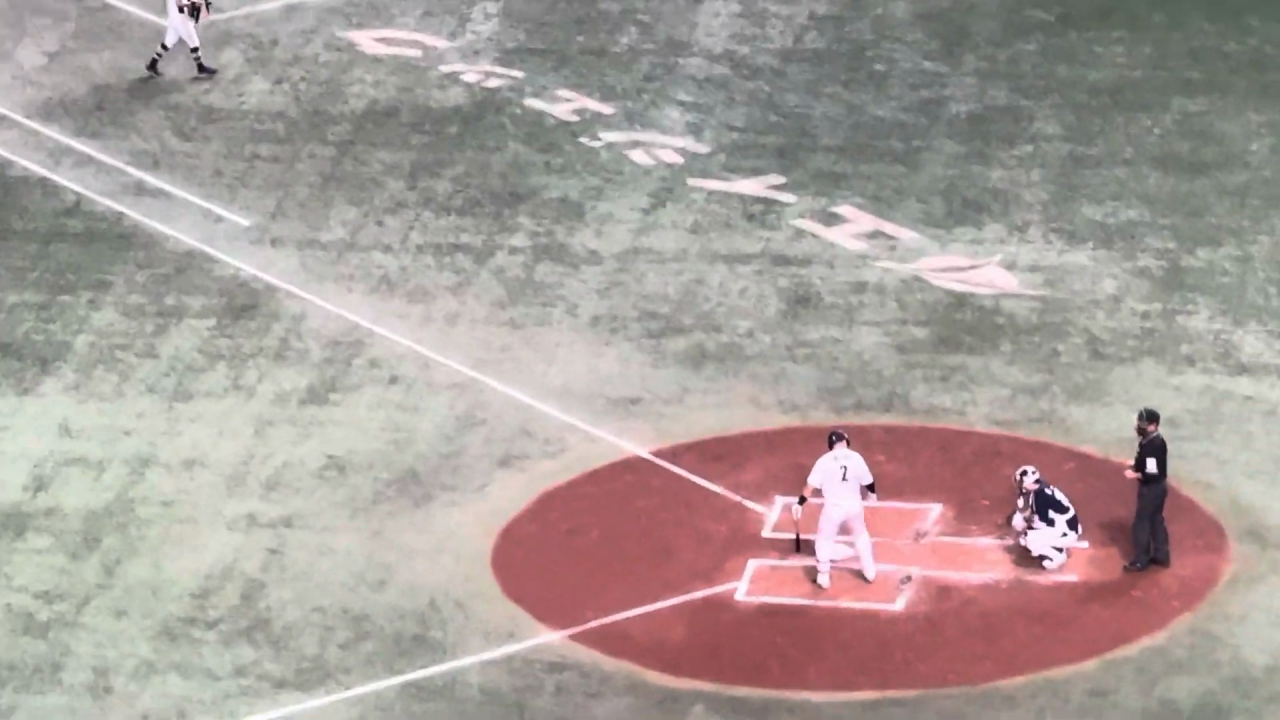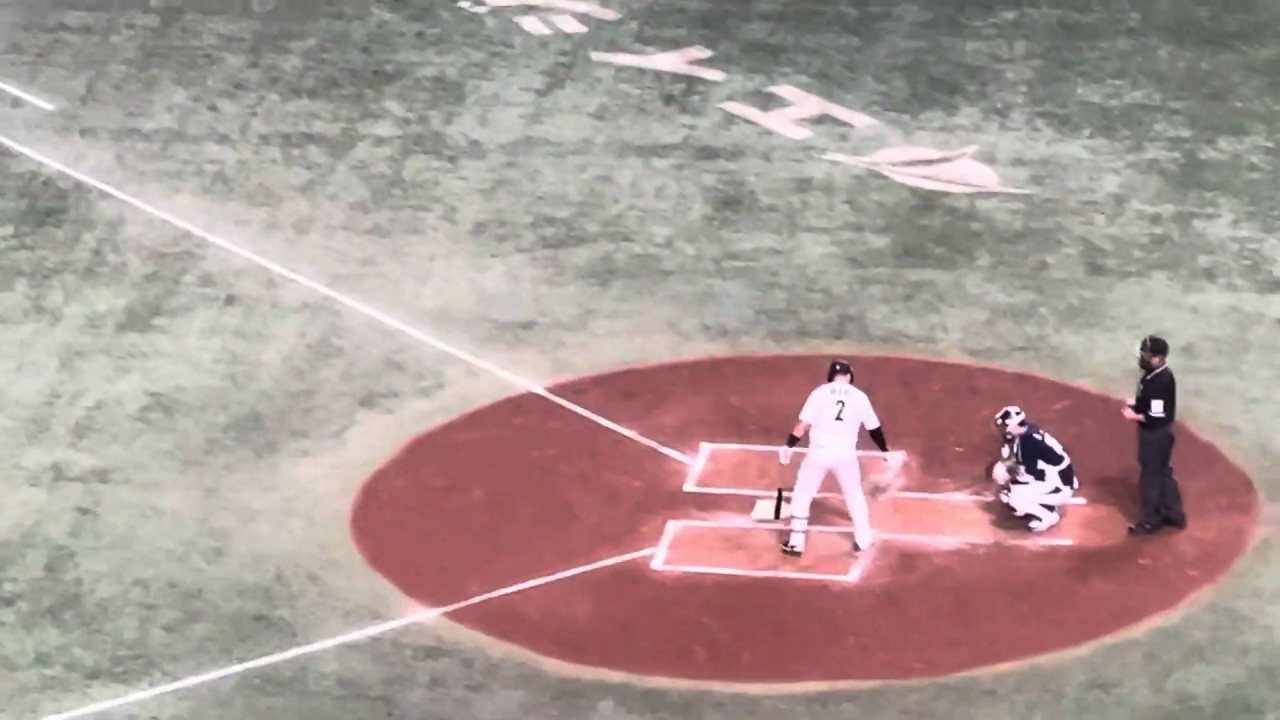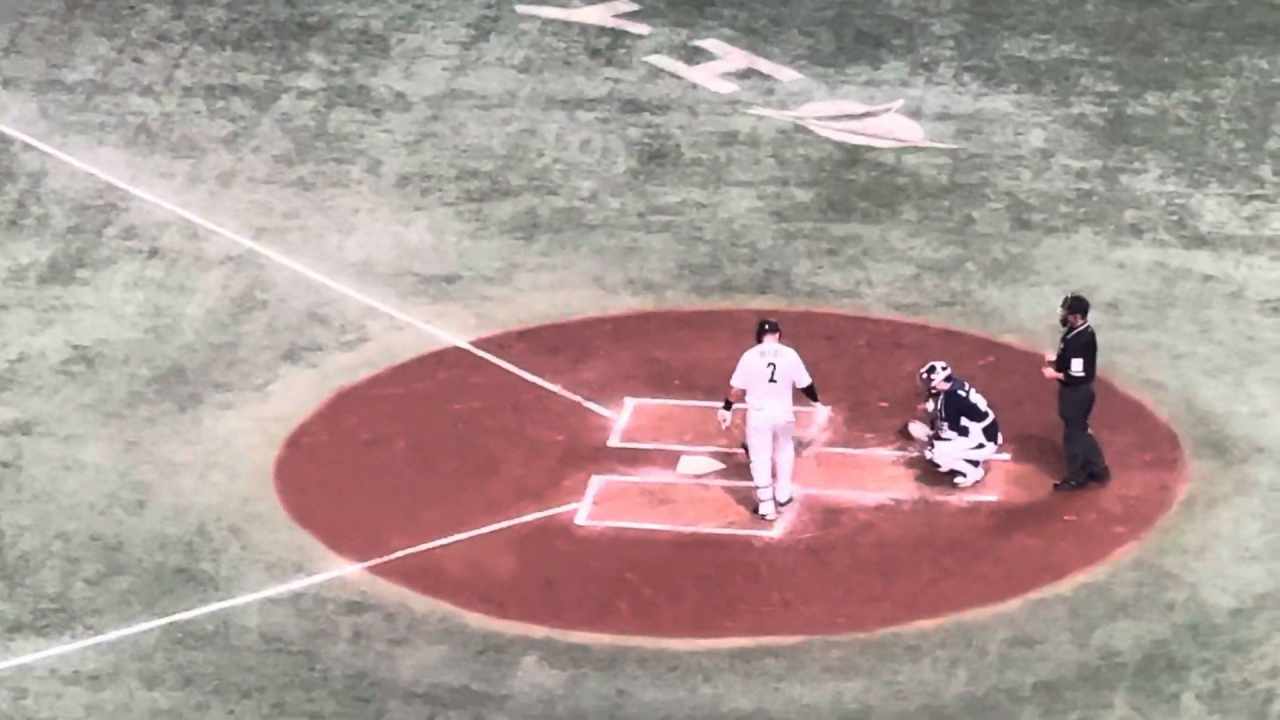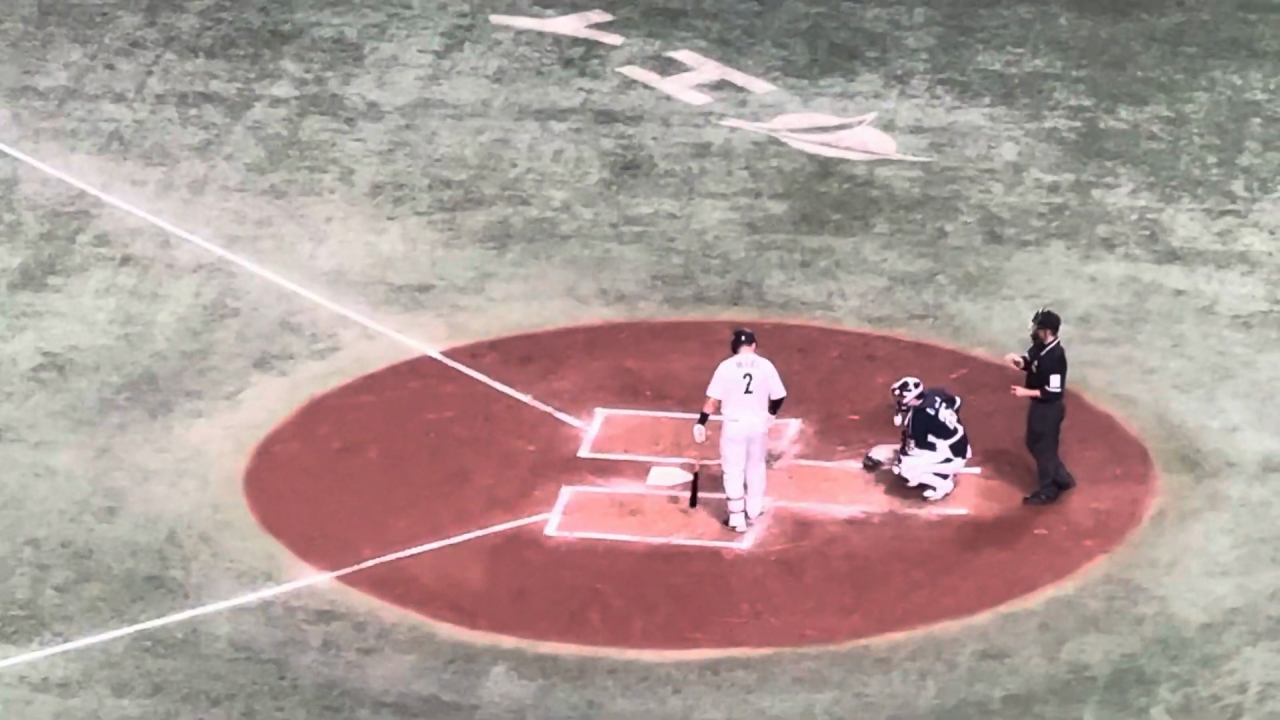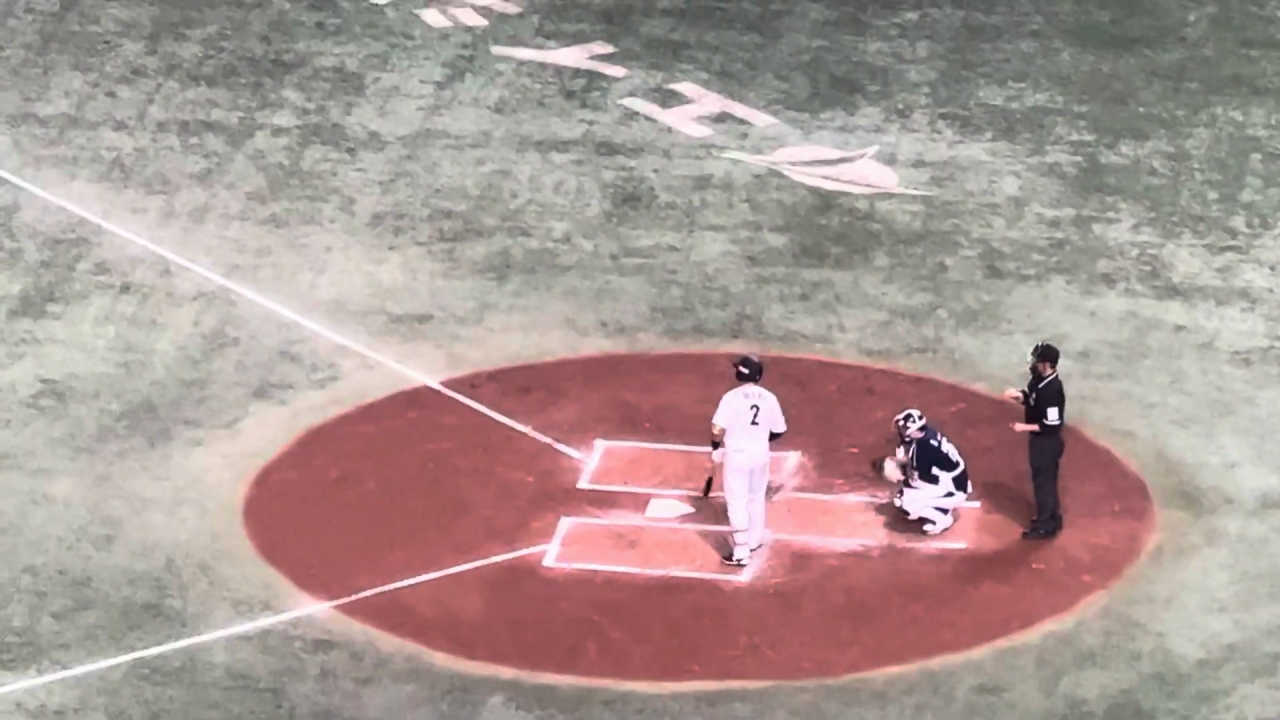
dt=0.5s
person 1, frame 1
left shoulder: (824, 461)
right shoulder: (856, 457)
left elbow: (810, 486)
right elbow: (868, 481)
left wrist: (799, 504)
right wrist: (871, 493)
left hip: (833, 508)
right hip: (854, 506)
left knee: (824, 542)
right knee: (860, 535)
person 1, frame 2
left shoulder: (820, 393)
right shoulder: (859, 396)
left elbow: (804, 423)
right elbow: (874, 427)
left wrist: (789, 445)
right wrist: (884, 450)
left hip: (819, 452)
right hip: (845, 454)
left knee: (802, 493)
right knee: (854, 494)
left ankle: (796, 542)
right ankle: (863, 540)
person 1, frame 3
left shoulder: (750, 356)
right shoulder: (790, 354)
left elbow: (736, 389)
right elbow: (805, 383)
left wrist: (726, 409)
right wrist: (816, 402)
left hip: (758, 414)
right hip: (783, 413)
left knee: (760, 460)
right knee: (784, 450)
left ankle: (767, 507)
right ankle: (783, 495)
person 1, frame 4
left shoulder: (726, 366)
right shoulder: (766, 366)
left elbow: (713, 400)
right elbow: (779, 396)
left wrist: (701, 423)
right wrist: (771, 414)
left hip: (733, 425)
right hip: (758, 424)
left knee: (733, 472)
right knee: (756, 466)
left ankle: (737, 519)
right ankle: (753, 510)
person 1, frame 5
left shoulder: (731, 397)
right shoulder: (770, 398)
left elbow: (717, 430)
right elbow: (779, 430)
left wrist: (716, 449)
left hip: (737, 456)
right hip: (760, 455)
left knee: (737, 503)
right knee: (756, 499)
left ankle: (741, 553)
right ankle: (753, 542)
person 2, frame 1
left shoulder: (1151, 445)
right shoulder: (1156, 440)
left elbow: (1151, 473)
left wrist: (1134, 474)
right wrist: (1136, 464)
left hip: (1151, 489)
right hip: (1156, 487)
left knee: (1141, 523)
right knee: (1156, 521)
person 2, frame 2
left shoulder: (1157, 382)
right shoulder: (1162, 374)
left elbow: (1155, 417)
left wrist: (1134, 416)
right wrist: (1137, 403)
left hip: (1154, 434)
right hip: (1161, 432)
left knee: (1150, 477)
right knee: (1163, 473)
left ankle: (1150, 521)
right ankle: (1175, 515)
person 2, frame 3
left shoulder: (1077, 340)
right shoulder: (1083, 332)
left elbow: (1075, 376)
left wrist: (1054, 374)
right wrist: (1058, 358)
left hip: (1076, 392)
right hip: (1081, 390)
left knee: (1073, 434)
right knee: (1081, 431)
left ankle: (1076, 477)
right ankle: (1098, 469)
person 2, frame 4
left shoulder: (1054, 357)
right shoulder: (1040, 345)
left elbow: (1053, 392)
right elbow: (1028, 362)
left wrist: (1026, 392)
right wrist: (1018, 360)
left hip: (1048, 409)
right hip: (1040, 406)
left knee: (1045, 449)
right knee: (1034, 443)
left ankle: (1047, 491)
right ankle: (1061, 479)
person 2, frame 5
left shoulder: (1051, 390)
right shoulder: (1039, 379)
left elbow: (1051, 425)
right elbow: (1028, 398)
left wrist: (1024, 427)
right wrist: (1018, 395)
left hip: (1047, 442)
right hip: (1040, 440)
left knee: (1044, 482)
right knee: (1042, 480)
left ankle: (1046, 526)
right ankle: (1052, 518)
